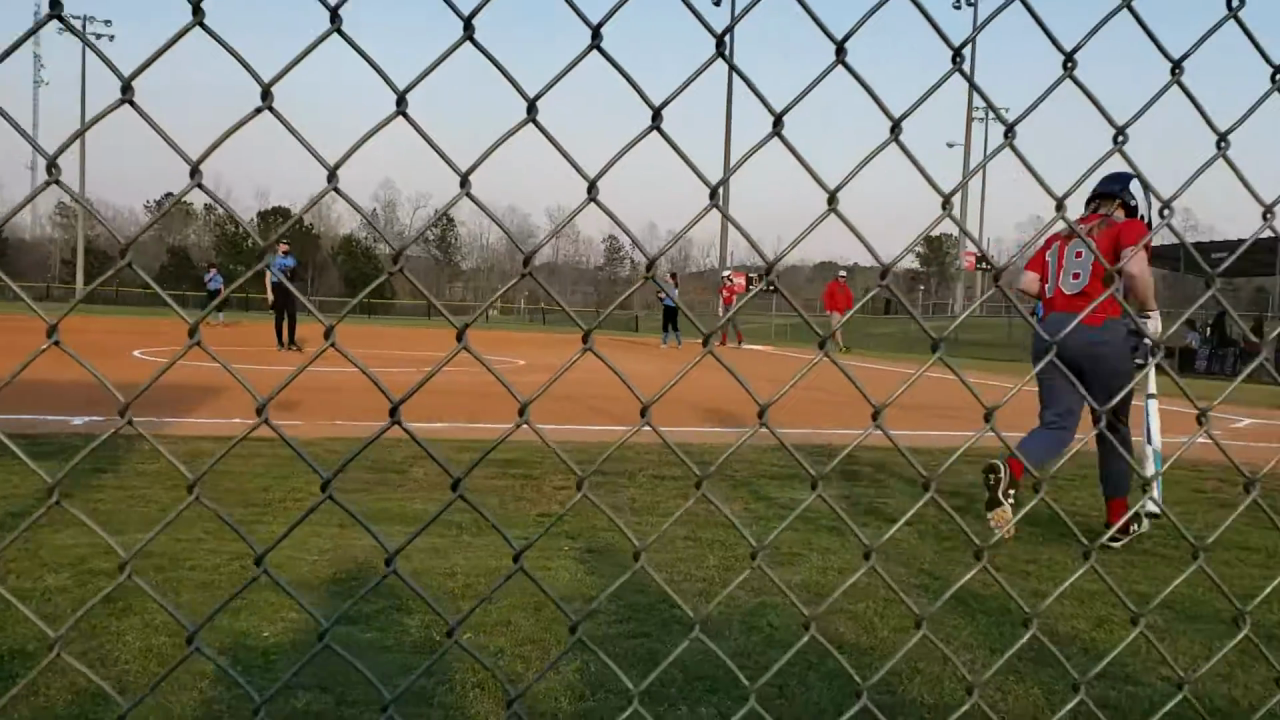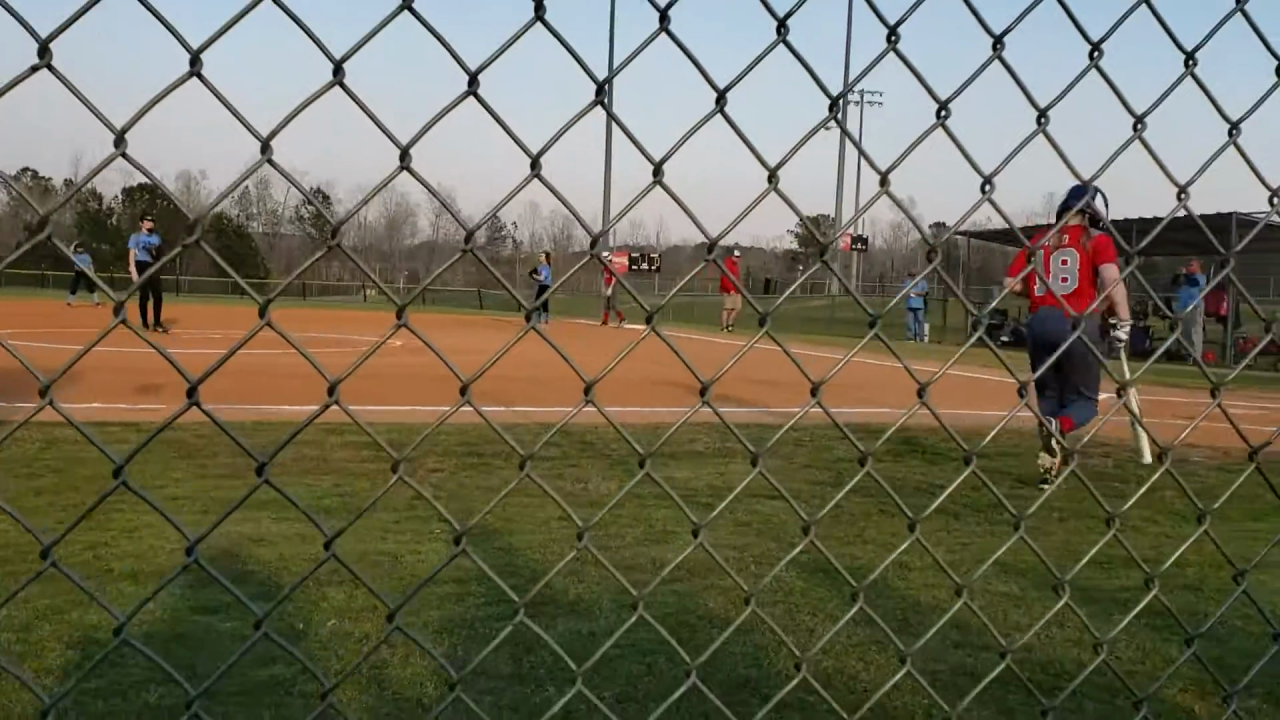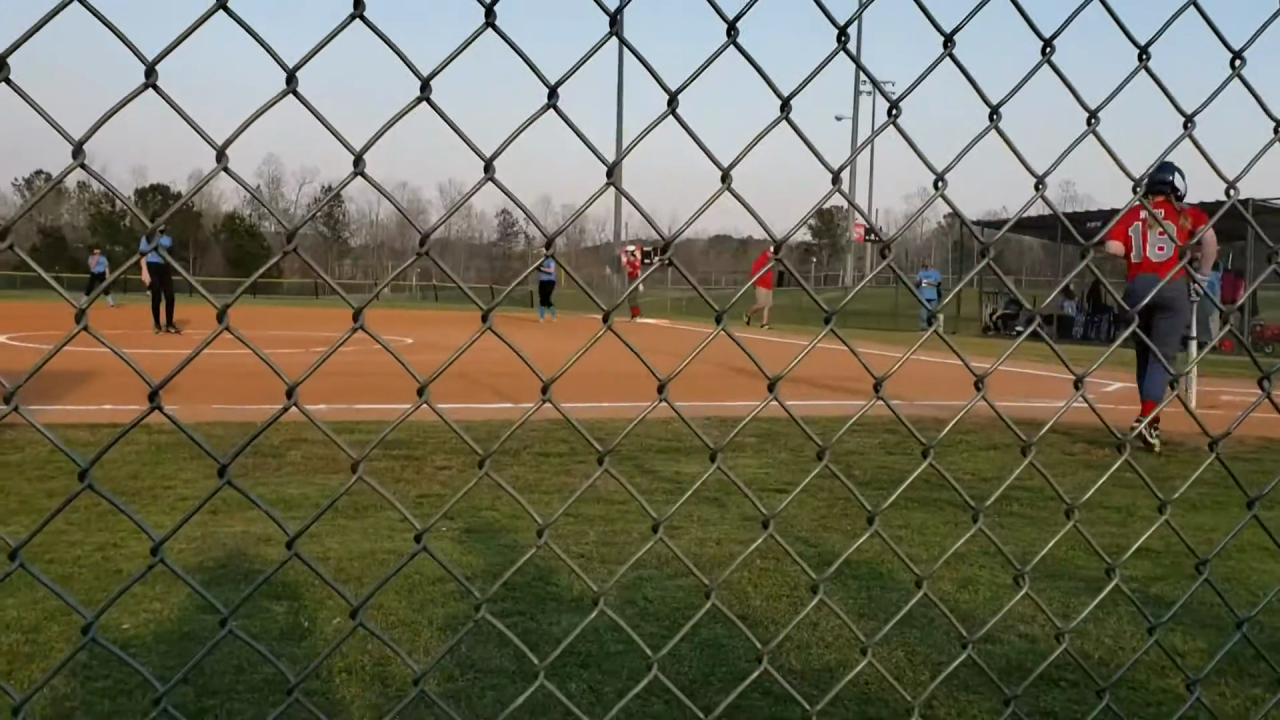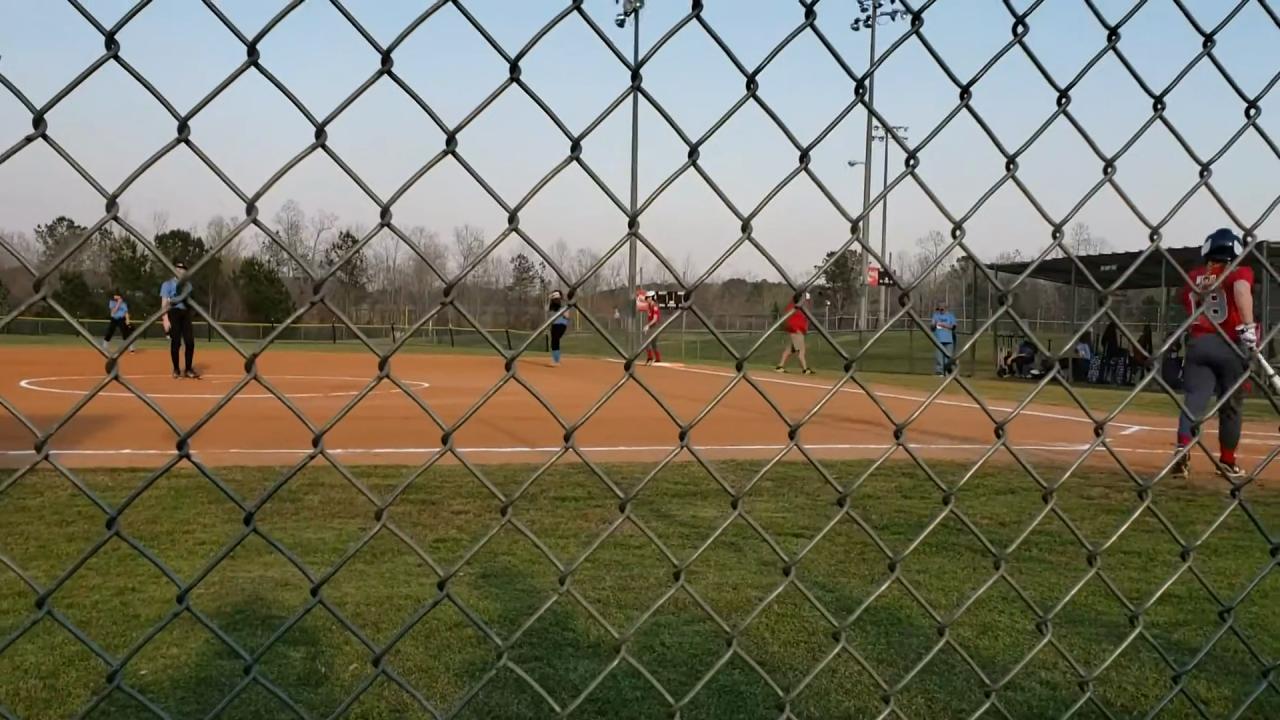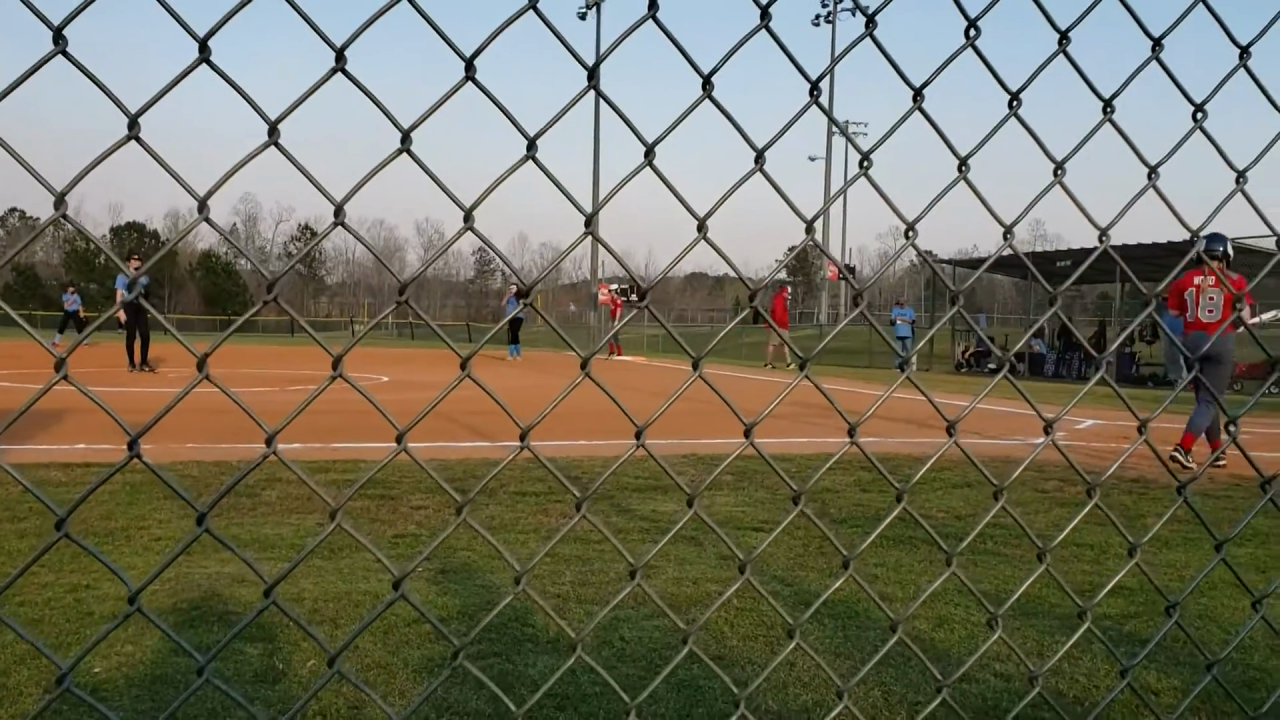
dt=0.5s
person 1, frame 1
left shoulder: (1060, 235)
right shoulder: (1131, 229)
left elbow: (1026, 283)
right elbow: (1134, 268)
right wrist: (1149, 312)
left hip: (1052, 334)
right hip: (1102, 336)
left knee: (1056, 427)
right knee: (1114, 428)
left ankle: (1008, 473)
right ankle: (1118, 523)
person 1, frame 2
left shoulder: (1038, 241)
right shoulder: (1099, 240)
left elbow: (1012, 283)
right elbow: (1111, 279)
right wrist: (1124, 321)
left hip: (1039, 323)
right hip: (1079, 323)
left knee: (1051, 400)
right knee: (1085, 404)
left ankle: (1048, 472)
right ankle: (1059, 432)
person 1, frame 3
left shoulder: (1130, 214)
right shoulder: (1187, 212)
left elbow: (1113, 248)
right elbow: (1209, 237)
left wrist: (1136, 252)
right wrist: (1204, 270)
left hip: (1136, 288)
right hip: (1172, 288)
left knee: (1145, 353)
right knee: (1162, 359)
left ankle: (1145, 417)
right ankle: (1148, 421)
person 1, frame 4
left shoulder: (1193, 278)
right shoulder: (1238, 273)
right elbow: (1242, 292)
right wrist: (1248, 327)
left hip: (1198, 346)
right hip: (1232, 347)
left knee: (1193, 406)
right knee: (1231, 407)
left ankle: (1182, 449)
right ankle: (1227, 461)
person 1, frame 5
left shoulder: (1185, 278)
right shoulder: (1235, 280)
left elbow: (1173, 312)
right elbow: (1244, 317)
right wrist: (1230, 315)
left hip: (1191, 341)
right hip: (1220, 343)
left knee: (1205, 396)
right knee: (1209, 400)
left ankle: (1217, 452)
right ankle: (1183, 448)
